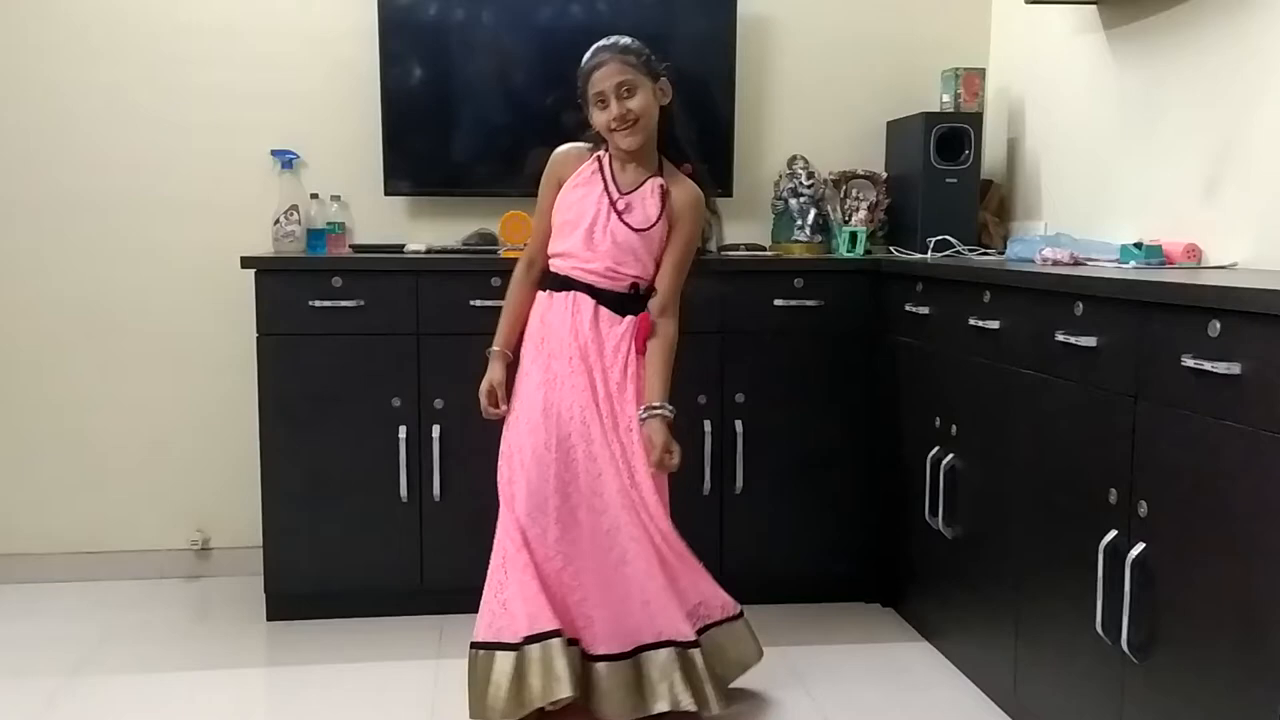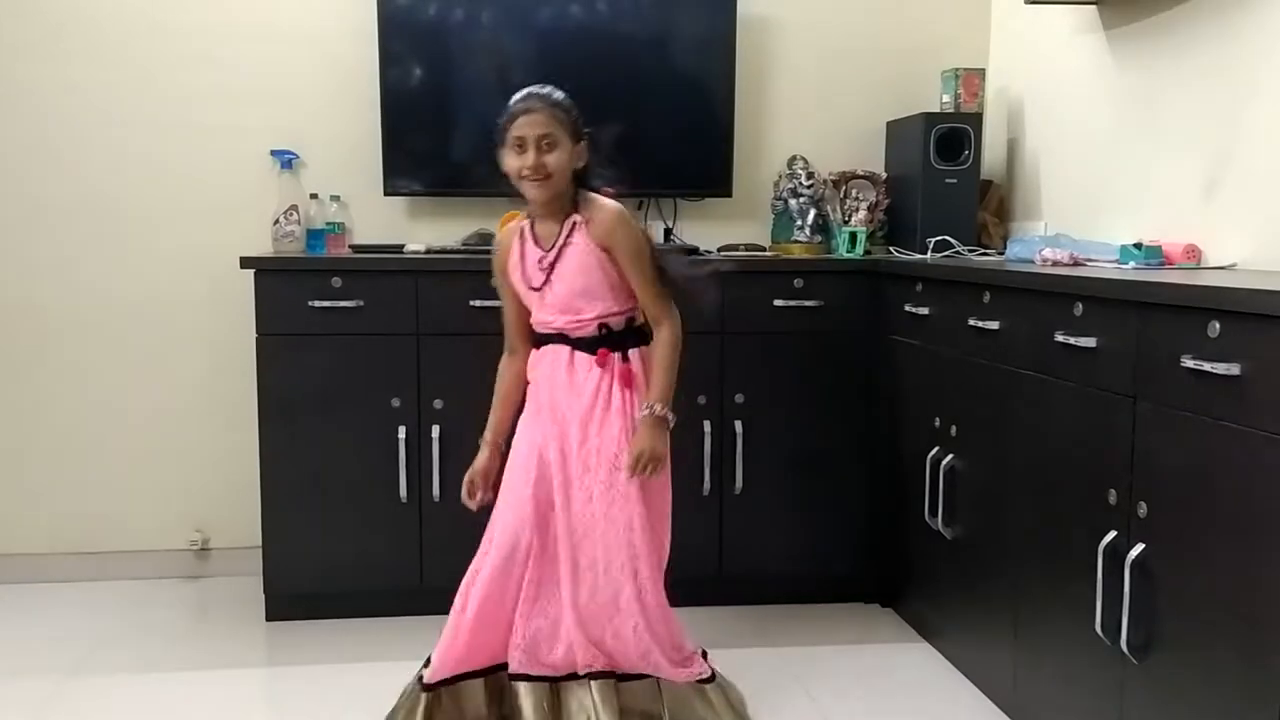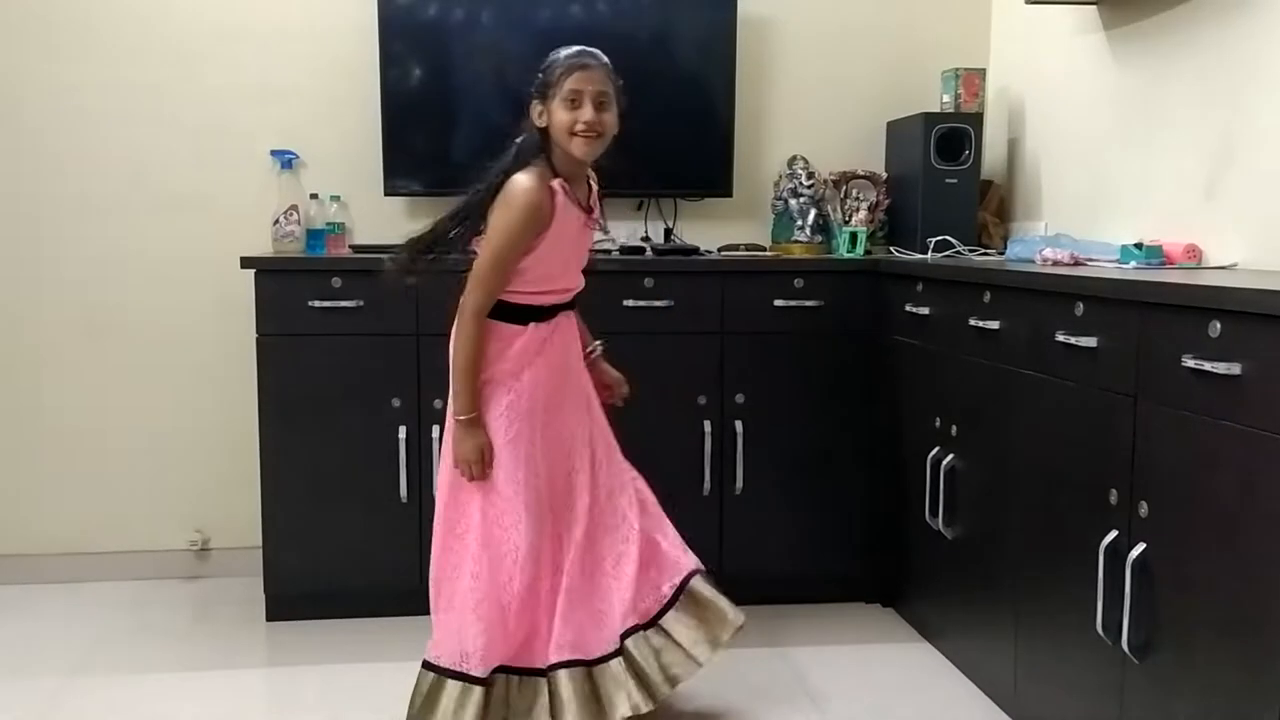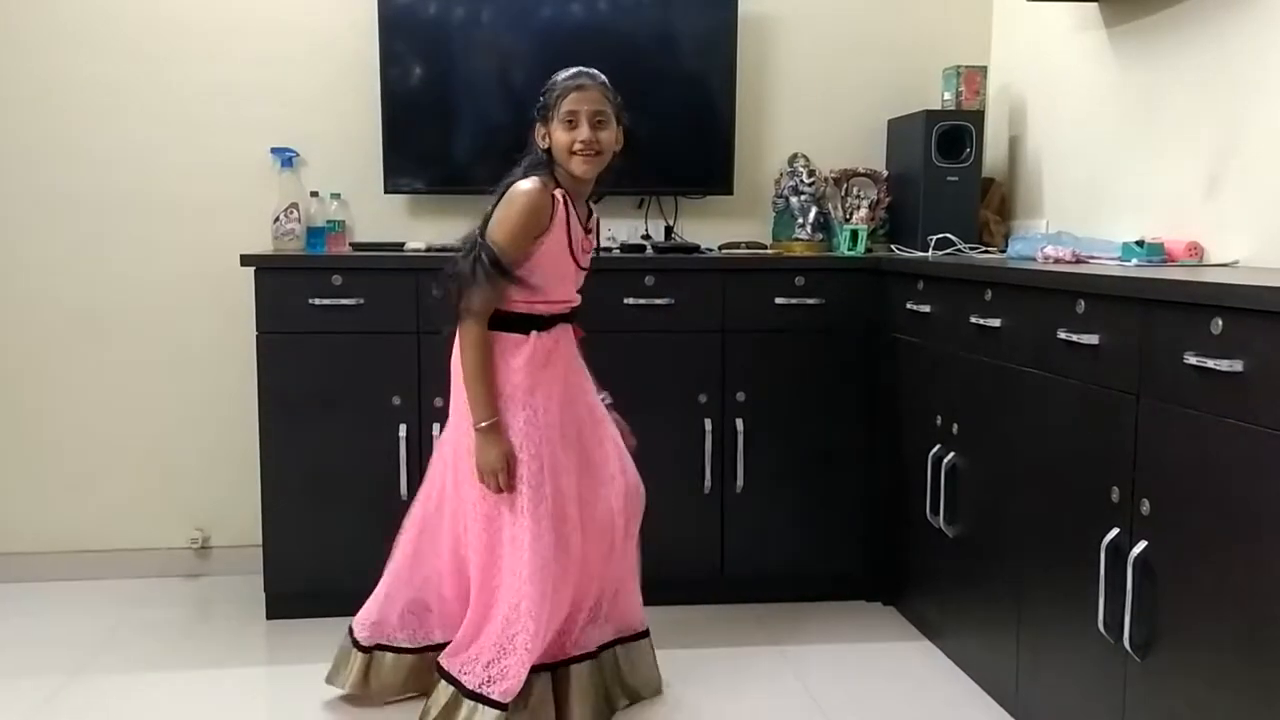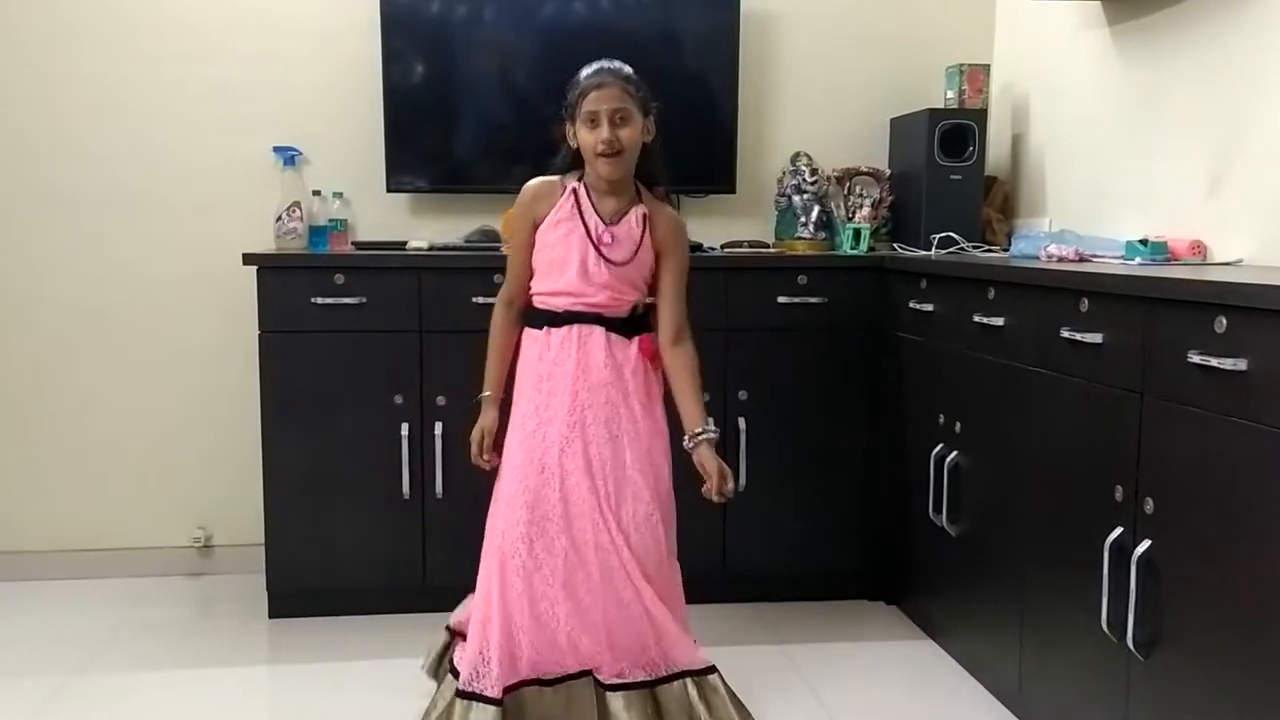
dt=0.4s
person 1, frame 1
left shoulder: (682, 198)
right shoulder: (567, 164)
left elbow: (664, 314)
right elbow: (531, 265)
left wrist: (656, 412)
right wrist: (500, 355)
left hip: (621, 360)
right hip: (551, 352)
left knee: (625, 518)
right knee: (541, 512)
person 1, frame 2
left shoulder: (607, 221)
right shoulder: (508, 244)
left elbow: (664, 321)
right elbow: (518, 349)
left wrist: (656, 415)
right wrist: (489, 447)
left hip: (615, 403)
right hip: (549, 405)
left knee: (611, 562)
right knee: (516, 549)
person 1, frame 3
left shoulder: (584, 185)
right shoulder: (528, 192)
right elbow: (473, 307)
left wrist: (591, 358)
right wrist: (464, 418)
left hip: (554, 359)
right hip: (505, 368)
left knee: (597, 500)
right knee: (508, 527)
person 1, frame 4
left shoulder: (586, 217)
right shoulder: (529, 199)
right elbow: (474, 313)
left wrist: (596, 405)
right wrist: (488, 426)
left hip: (557, 374)
right hip: (507, 378)
left knee: (607, 502)
right knee: (522, 539)
person 1, frame 5
left shoulder: (662, 220)
right shoulder: (539, 197)
left elbow: (674, 335)
right elbow: (510, 303)
left wrist: (700, 436)
right wrist: (491, 404)
left hip: (626, 386)
right hip: (546, 384)
left knee: (634, 540)
right knee: (531, 539)
